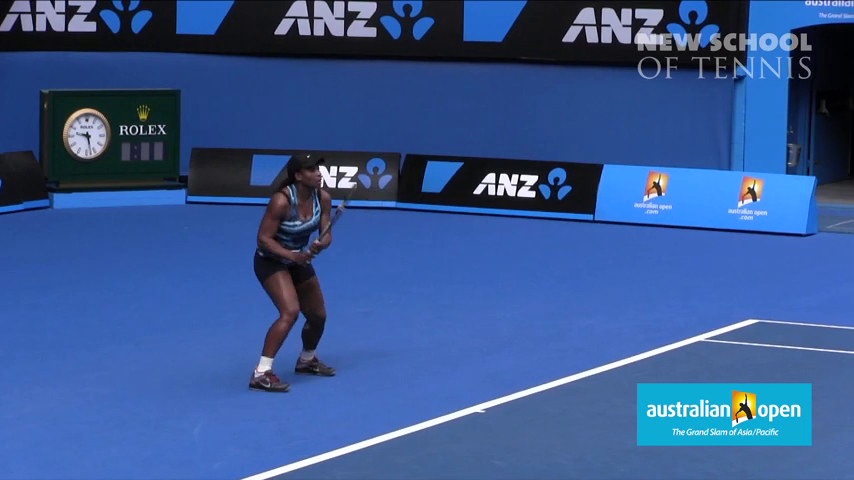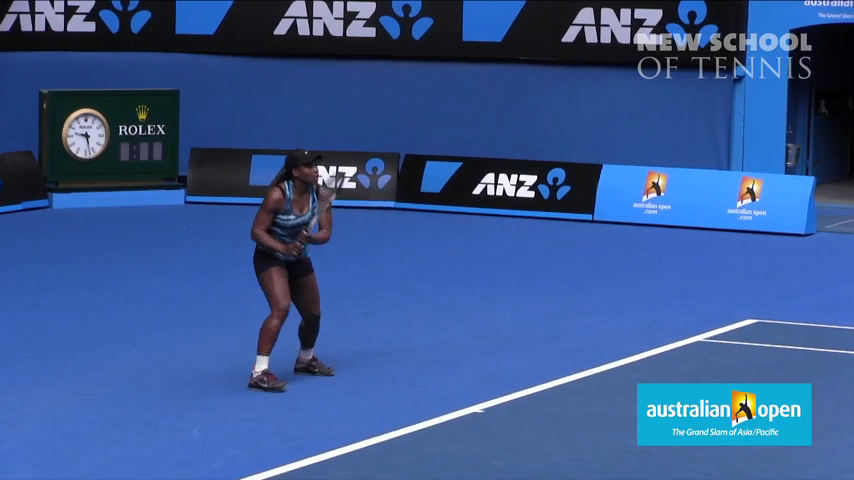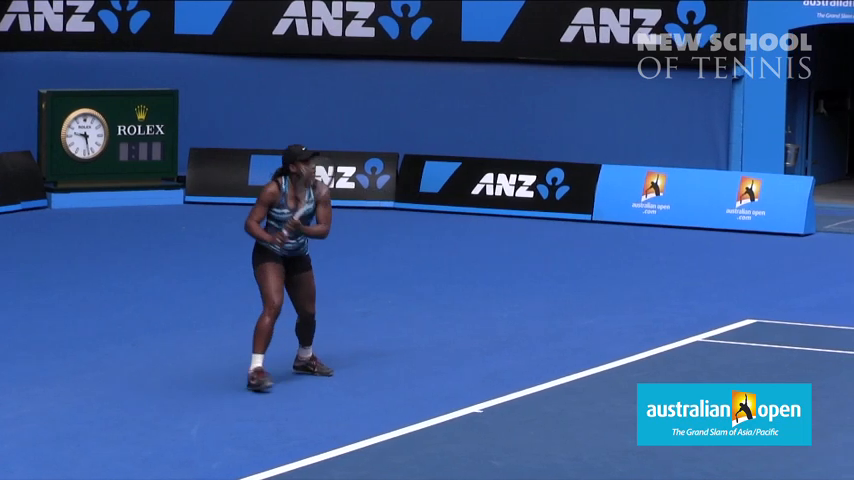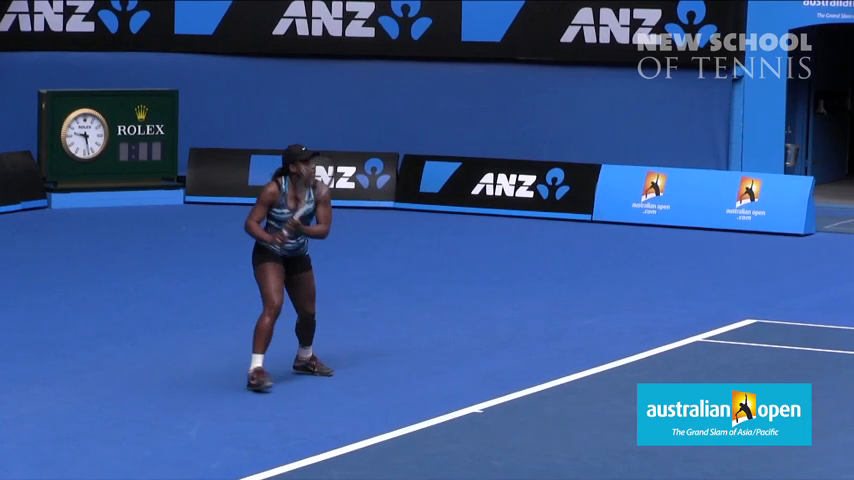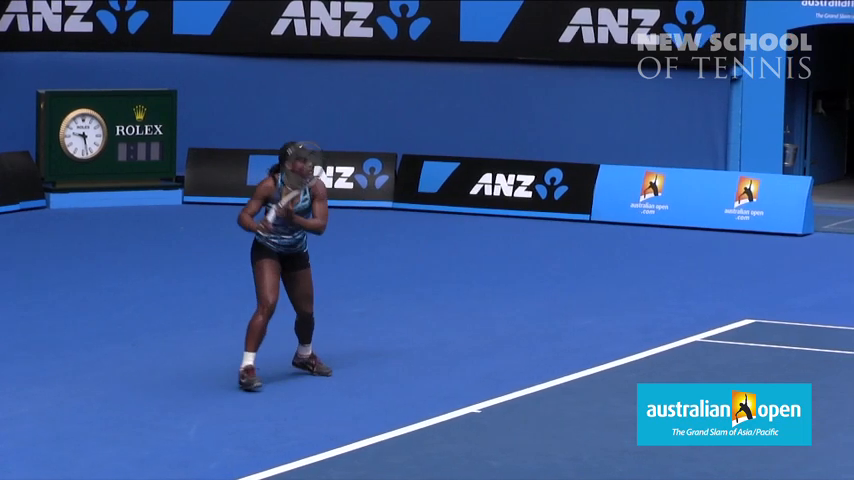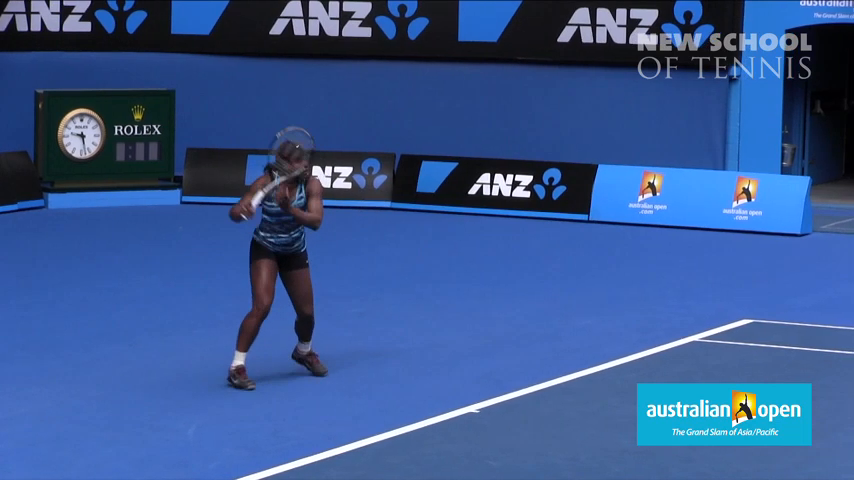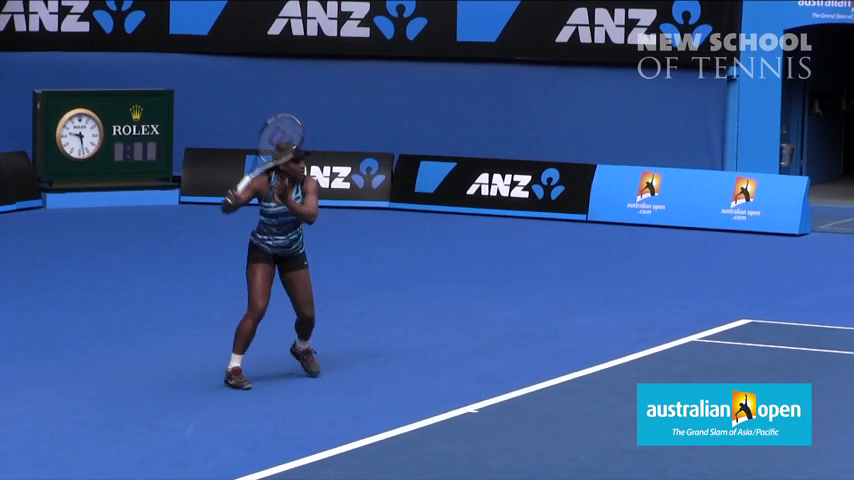
dt=0.3s
person 1, frame 1
left shoulder: (323, 198)
right shoulder: (282, 201)
left elbow: (326, 234)
right elbow: (263, 238)
left wrist: (319, 245)
right wrist: (292, 255)
left hip: (299, 261)
right hip: (271, 261)
left knee: (318, 316)
right knee: (290, 312)
left ankle: (307, 360)
right ankle: (261, 373)
person 1, frame 2
left shoulder: (321, 195)
right shoulder: (277, 196)
left elbow: (326, 232)
right elbow: (256, 231)
left wrist: (310, 238)
right wrist: (283, 248)
left hip: (298, 259)
right hip: (270, 257)
left knee: (313, 315)
right knee: (281, 308)
left ankle: (305, 360)
right ankle: (259, 373)
person 1, frame 3
left shoulder: (320, 191)
right shoulder: (273, 190)
left elbow: (324, 228)
right elbow: (250, 223)
left wrist: (302, 229)
right wrist: (272, 238)
left hip: (298, 256)
right hip: (269, 253)
left knee: (308, 312)
right knee: (273, 306)
left ankle: (305, 358)
right ankle: (256, 369)
person 1, frame 4
left shoulder: (320, 191)
right shoulder: (274, 190)
left elbow: (324, 230)
right elbow: (251, 223)
left wrist: (301, 228)
right wrist: (269, 237)
left hip: (298, 256)
right hip: (269, 254)
left knee: (307, 312)
right knee: (273, 306)
left ankle: (304, 358)
right ankle: (256, 368)
person 1, frame 5
left shoulder: (316, 188)
right shoulder: (270, 185)
left elbow: (320, 225)
right elbow: (243, 216)
left wrist: (294, 218)
right wrist: (257, 226)
left hip: (296, 252)
right hip: (267, 250)
left knee: (306, 312)
right knee: (267, 305)
left ankle: (304, 356)
right ankle: (247, 366)
person 1, frame 6
left shoulder: (312, 185)
right shoulder: (266, 182)
left elbow: (316, 221)
right elbow: (234, 212)
left wrist: (289, 209)
right wrist: (242, 212)
left hip: (295, 251)
right hip: (264, 248)
left knee: (306, 312)
right knee: (262, 306)
left ankle: (303, 352)
right ankle: (237, 366)
person 1, frame 7
left shoulder: (308, 184)
right shoulder: (263, 183)
left elbow: (311, 216)
right elbow: (227, 209)
left wrist: (287, 201)
right wrist: (231, 201)
left hip: (292, 252)
right hip: (262, 250)
left knee: (307, 314)
right knee: (257, 309)
left ankle: (302, 349)
right ankle: (234, 368)
